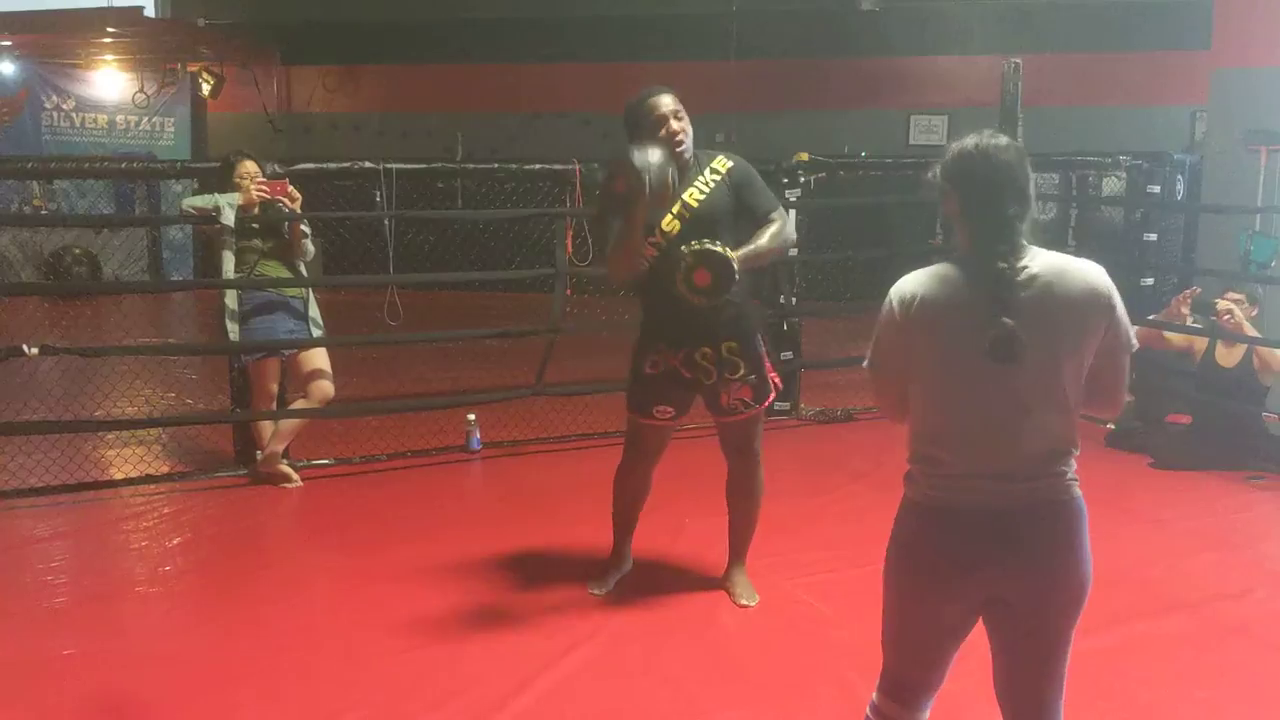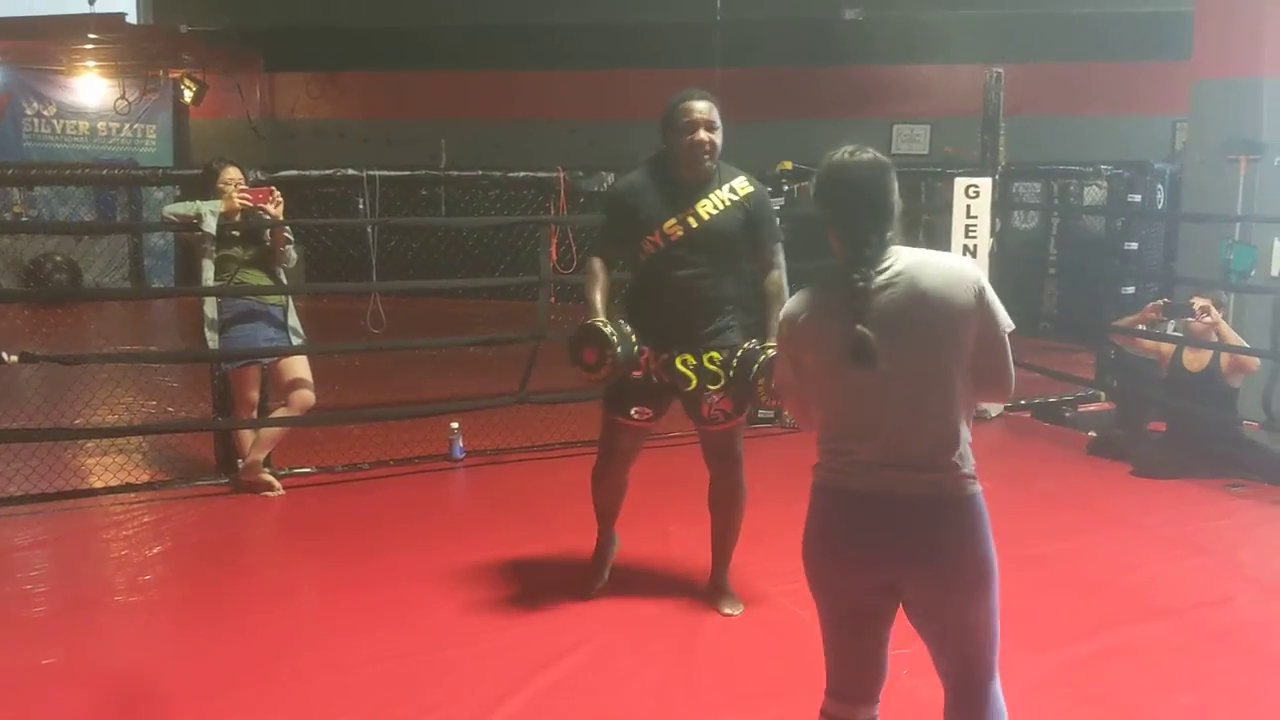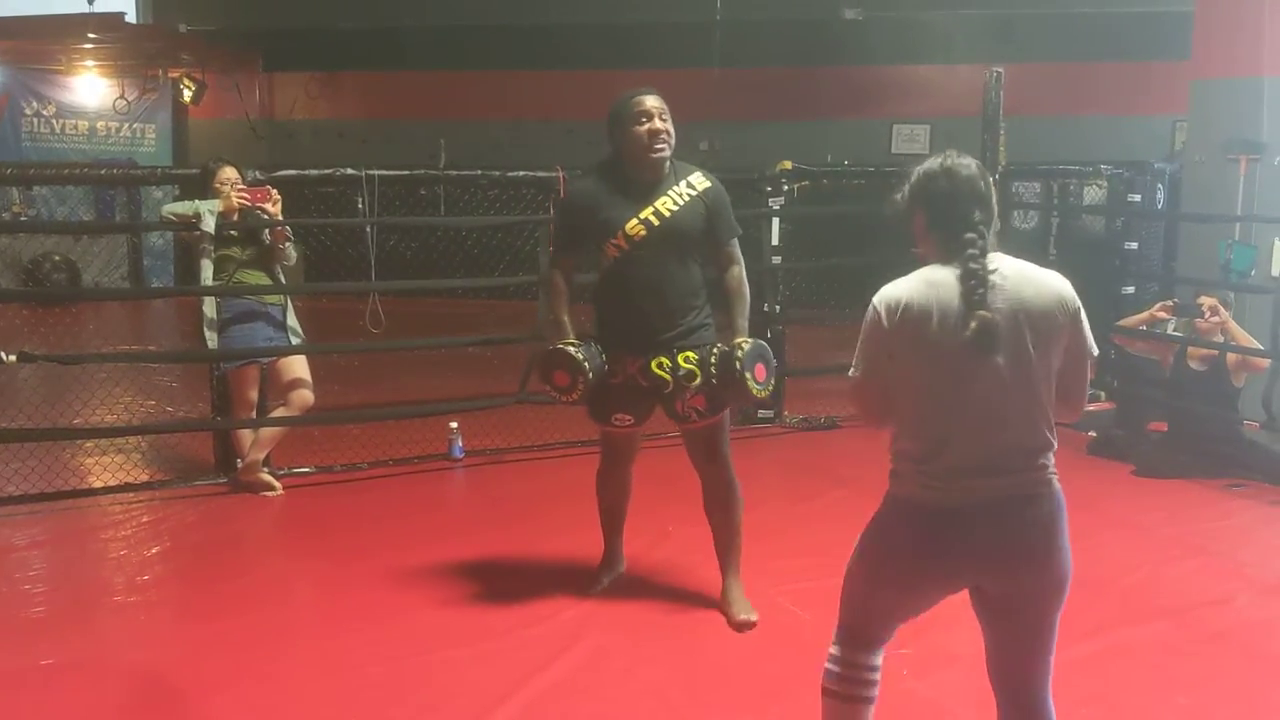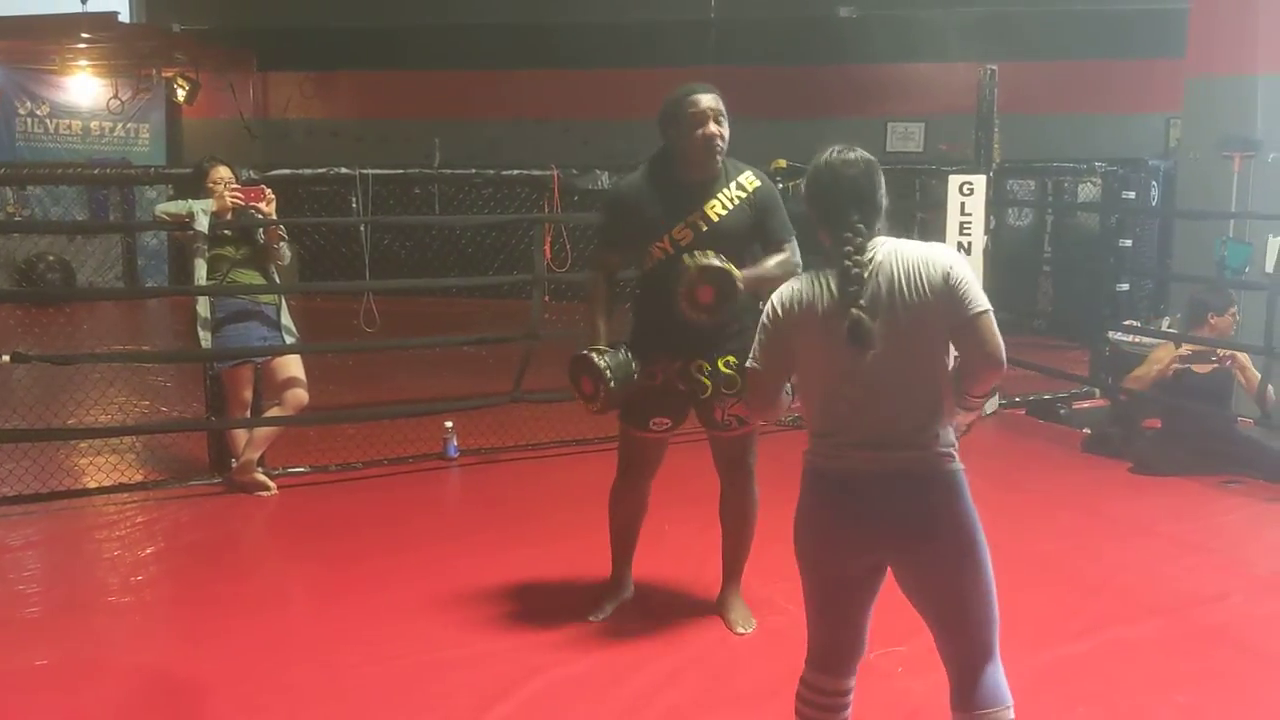
dt=0.7s
person 1, frame 1
left shoulder: (912, 296)
right shoulder: (1090, 286)
left elbow: (891, 405)
right elbow: (1109, 400)
left hip: (939, 527)
right hip: (1046, 529)
person 1, frame 2
left shoulder: (801, 314)
right shoulder: (961, 278)
left elbow: (804, 412)
right elbow: (999, 385)
left hip: (845, 518)
right hip: (944, 515)
person 1, frame 3
left shoulder: (895, 302)
right shoulder: (1055, 292)
left elbow: (874, 411)
right elbow: (1070, 404)
left hip: (924, 521)
right hip: (1029, 520)
left knee: (857, 639)
person 1, frame 4
left shoulder: (791, 299)
right shoulder: (939, 264)
left elbow: (760, 401)
right elbow: (989, 361)
right wrist: (959, 409)
left hip: (834, 500)
right hip: (928, 495)
left knee: (830, 662)
right knee: (975, 662)
person 2, frame 1
left shoulder: (729, 170)
right shoulder: (622, 193)
left elbow: (782, 229)
right elbow: (622, 272)
left wrist: (739, 258)
right wrist: (636, 211)
left hip: (733, 341)
right hip: (664, 345)
left knee: (744, 454)
right knee: (639, 454)
left ankle: (736, 566)
right ankle: (620, 556)
person 2, frame 2
left shoulder: (747, 193)
right shoulder: (632, 190)
left elbow: (771, 267)
right elbow: (602, 257)
left wrist: (773, 338)
right wrist: (598, 316)
left hip: (717, 348)
right hip: (644, 345)
left knee: (726, 463)
right knee: (614, 455)
left ankle: (720, 576)
right ankle: (605, 542)
person 2, frame 3
left shoulder: (703, 188)
right shoulder: (586, 195)
left elbow: (731, 264)
right elbow: (561, 269)
left wrist: (739, 335)
right wrist: (565, 337)
left hip: (691, 346)
right hip: (621, 351)
left knee: (715, 462)
right knee: (617, 458)
left ankle: (731, 582)
right ankle: (613, 555)
person 2, frame 4
left shoulder: (754, 187)
right shoulder: (633, 193)
left elbow: (789, 260)
right elbow: (605, 271)
left wrist: (740, 280)
right wrist: (601, 341)
left hip: (730, 354)
right hip: (656, 355)
left knee: (738, 470)
right knee: (633, 471)
left ankle: (731, 590)
right ankle: (619, 580)
person 3, frame 1
left shoulder: (277, 214)
right shoulder: (226, 219)
left elbow: (305, 253)
right elbow: (187, 205)
left wrist: (296, 216)
right wrist: (238, 201)
left hip: (298, 308)
right hip: (260, 308)
left knee: (322, 389)
right knee: (266, 394)
left ankle: (270, 456)
right ankle: (271, 461)
person 3, frame 2
left shoulder: (259, 222)
right shoulder: (208, 226)
left elbow: (287, 259)
right elbow: (168, 212)
left wrist: (278, 221)
right wrist: (220, 208)
left hip: (278, 315)
right hip: (240, 316)
left knee: (303, 397)
right knee: (247, 402)
left ankle: (251, 465)
right ankle: (252, 469)
person 3, frame 3
right shoulder: (206, 226)
left elbow: (287, 258)
right elbow: (167, 212)
left wrist: (277, 220)
right wrist: (218, 207)
left hip: (277, 315)
right hip: (238, 316)
left knee: (302, 397)
right knee: (246, 403)
left ankle: (250, 465)
right ankle: (251, 469)
person 3, frame 4
left shoulder: (250, 222)
right shoulder: (200, 226)
left elbow: (282, 258)
right elbow: (161, 211)
left wrist: (270, 219)
right wrist: (213, 207)
left hip: (271, 314)
right hip: (232, 315)
left knee: (296, 396)
right knee: (240, 402)
left ankle: (245, 464)
right ankle: (245, 468)
person 4, frame 1
left shoulder: (1259, 351)
right shoulder: (1201, 342)
right elbow: (1144, 339)
left wrist: (1242, 323)
right wrist: (1171, 314)
left hip: (1248, 443)
right hip: (1201, 437)
person 4, frame 2
left shoulder: (1227, 355)
right shoulder: (1169, 348)
left elbow: (1253, 365)
right elbow: (1115, 334)
left wrist: (1218, 323)
right wrist: (1143, 317)
left hip: (1225, 445)
right hip: (1178, 443)
left knee: (1272, 466)
person 4, frame 3
left shoulder: (1234, 354)
right shoulder: (1172, 349)
left elbow: (1263, 363)
right elbow: (1117, 333)
left wrist: (1228, 322)
right wrist: (1151, 316)
left hip: (1227, 444)
right hip: (1179, 442)
left knee: (1271, 465)
right knee: (1144, 458)
person 4, frame 4
left shoulder: (1233, 356)
right shoulder: (1169, 351)
right elbow: (1127, 389)
left wrist: (1243, 367)
right wrist: (1163, 368)
left hip: (1223, 440)
right hip: (1177, 440)
right knee: (1145, 455)
